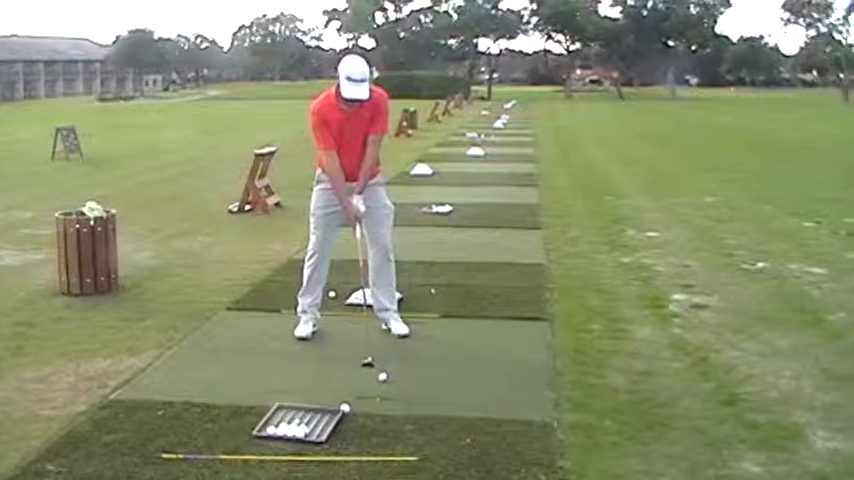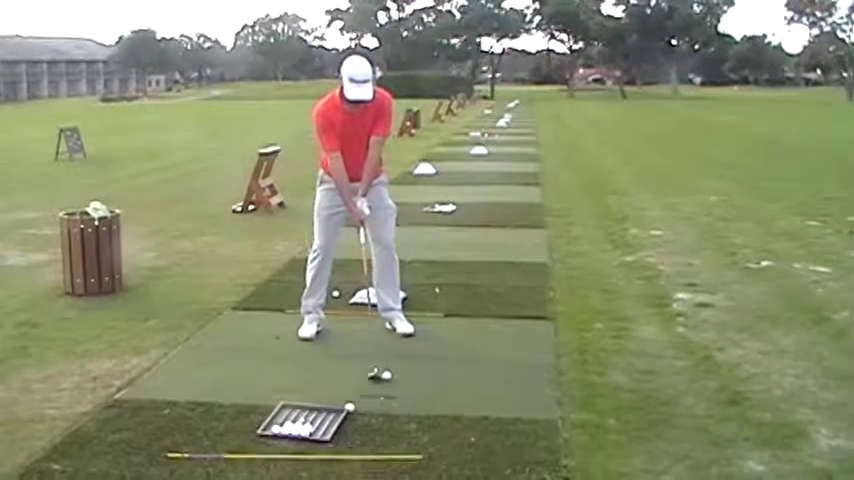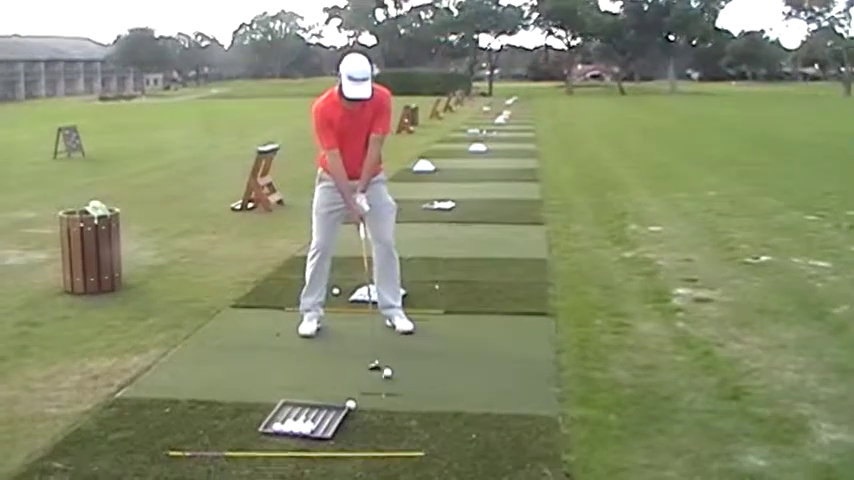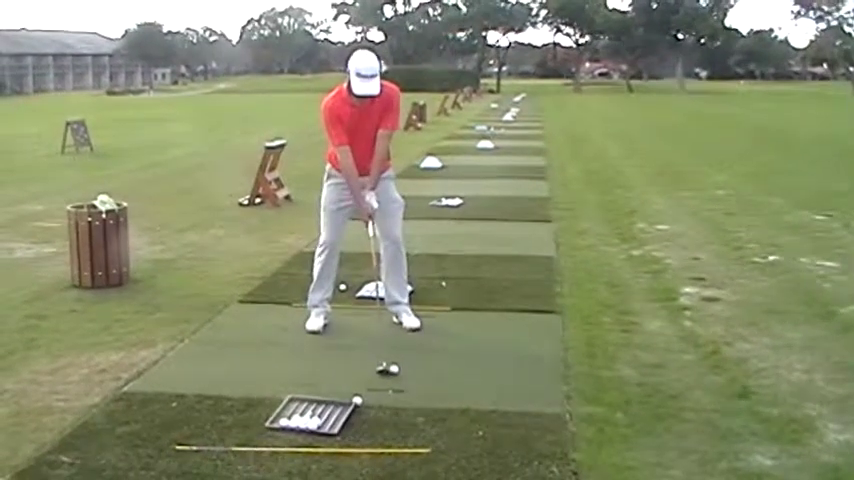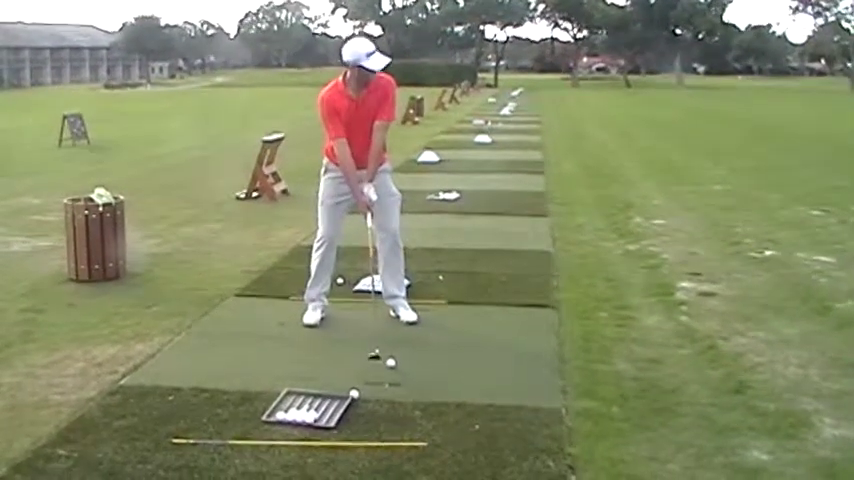
dt=0.5s
person 1, frame 1
left shoulder: (379, 100)
right shoulder: (320, 108)
left elbow: (372, 148)
right elbow: (330, 158)
left wrist: (360, 192)
right wrist: (346, 202)
left hip: (370, 182)
right hip: (330, 182)
left knee: (382, 247)
right knee: (318, 248)
left ankle: (388, 313)
right ankle: (308, 314)
person 1, frame 2
left shoulder: (383, 101)
right shoulder: (323, 110)
left elbow: (375, 150)
right elbow: (334, 160)
left wrist: (362, 196)
right wrist: (350, 206)
left hip: (372, 181)
right hip: (333, 183)
left knee: (385, 246)
right knee: (322, 248)
left ankle: (393, 312)
right ankle: (312, 314)
person 1, frame 3
left shoulder: (382, 98)
right shoulder: (322, 107)
left elbow: (374, 147)
right elbow: (333, 158)
left wrist: (361, 191)
right wrist: (349, 202)
left hip: (371, 179)
right hip: (332, 181)
left knee: (385, 243)
right knee: (321, 246)
left ankle: (392, 310)
right ankle: (311, 312)
person 1, frame 4
left shoulder: (391, 95)
right shoulder: (332, 104)
left elbow: (382, 144)
right elbow: (343, 154)
left wrist: (371, 189)
right wrist: (359, 199)
left hip: (379, 176)
right hip: (341, 177)
left knee: (393, 240)
right knee: (329, 242)
left ankle: (399, 306)
right ankle: (318, 308)
person 1, frame 5
left shoulder: (386, 85)
right shoulder: (328, 97)
left elbow: (378, 135)
right elbow: (340, 147)
left wrist: (369, 181)
right wrist: (357, 192)
left hip: (376, 169)
right hip: (338, 171)
left knee: (390, 233)
right knee: (326, 236)
left ankle: (397, 300)
right ankle: (315, 302)
